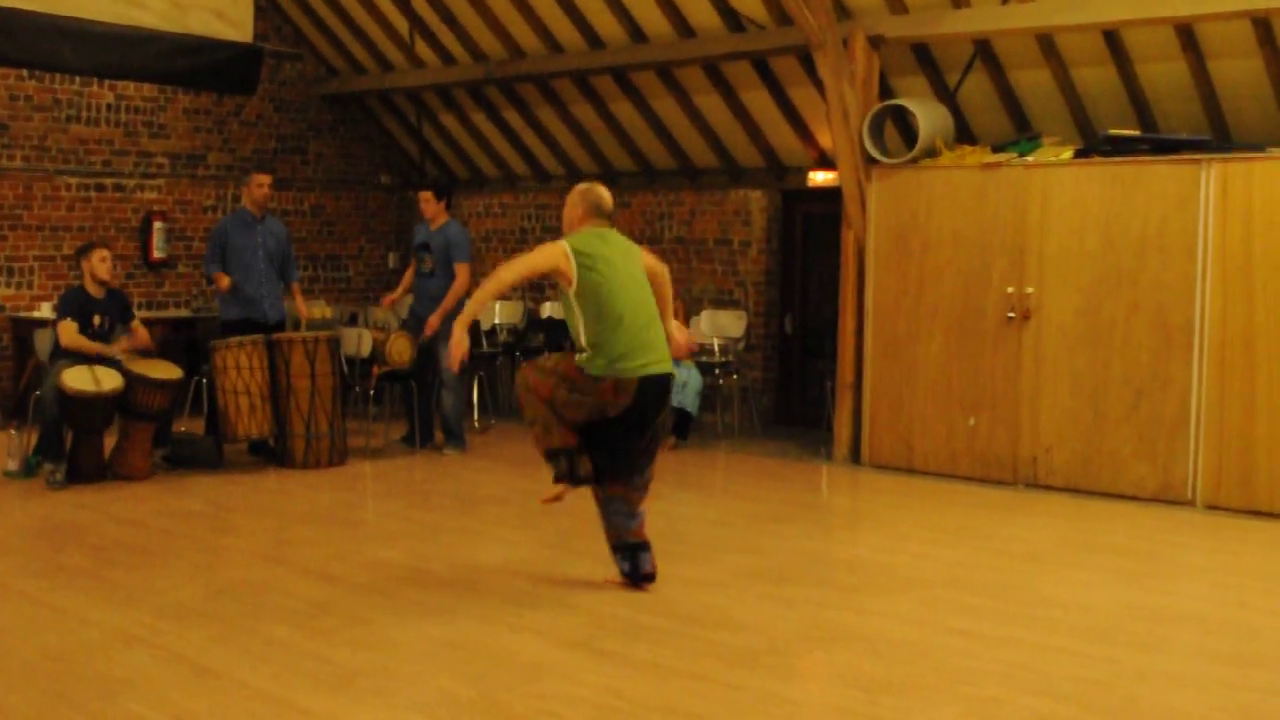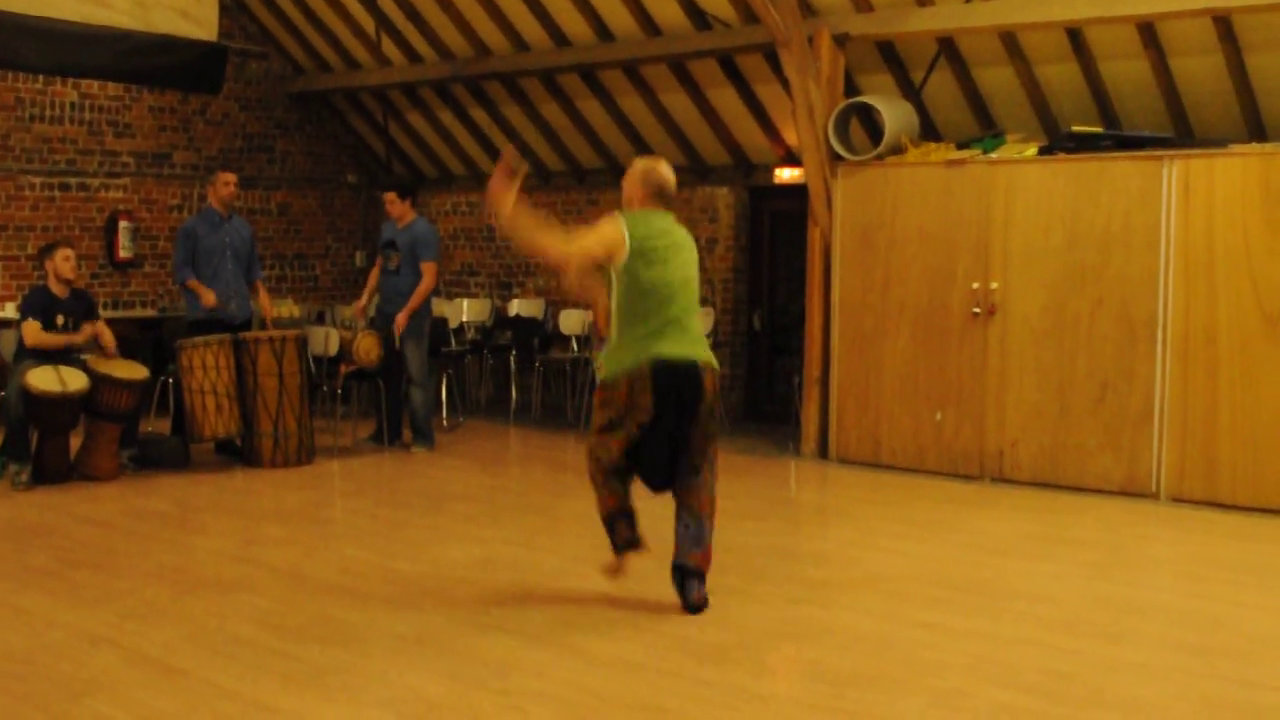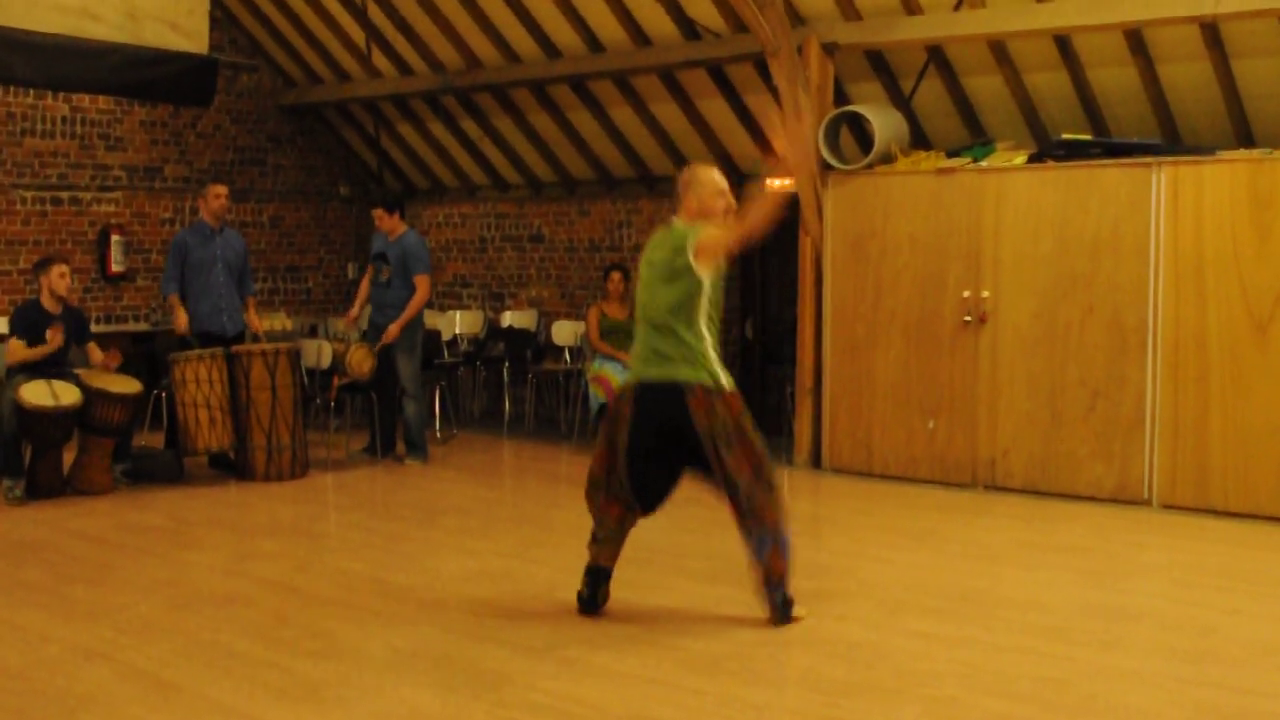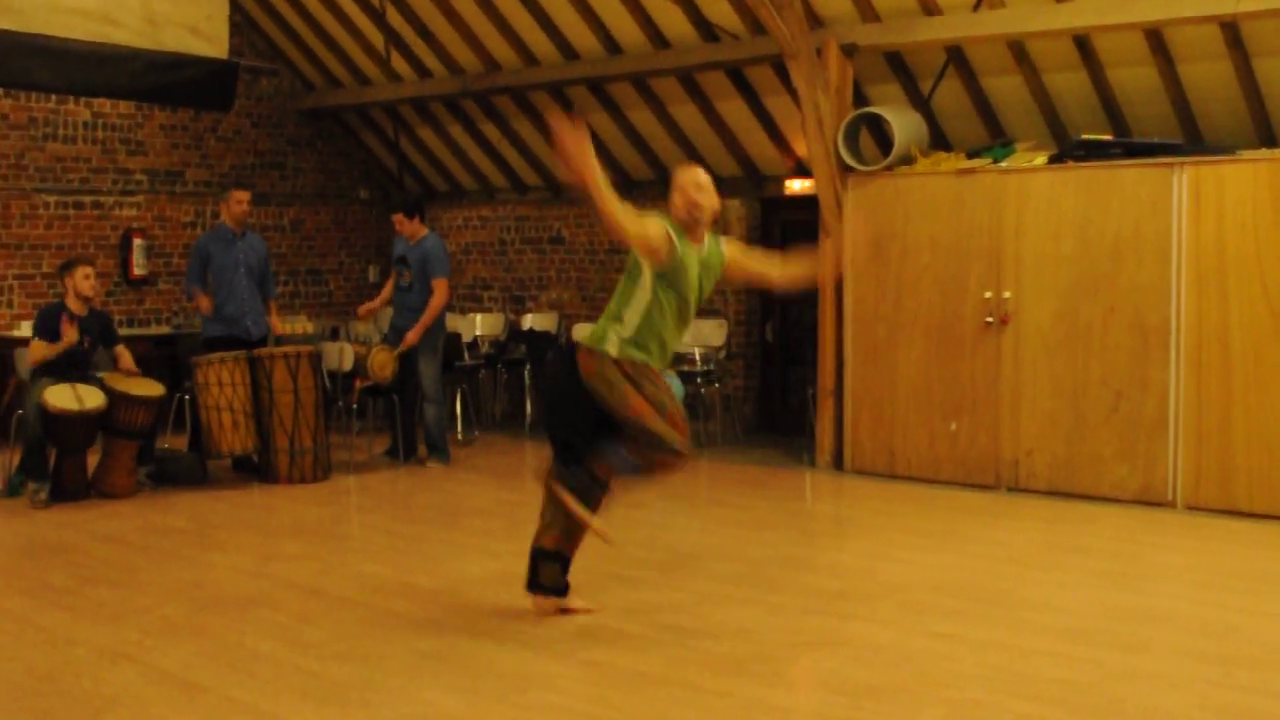
dt=0.7s
person 1, frame 1
left shoulder: (566, 250)
right shoulder: (627, 248)
left elbow: (509, 273)
right elbow: (661, 273)
left wrist: (461, 324)
right wrist: (668, 323)
left hip: (612, 376)
right hip: (657, 377)
left knee: (533, 379)
right knee: (624, 474)
left ankle: (570, 466)
right ankle: (638, 567)
person 1, frame 2
left shoulder: (621, 230)
right shoulder: (684, 241)
left elbow: (561, 254)
left wrist: (509, 210)
left hip: (641, 371)
right hip: (696, 370)
left knee: (607, 452)
right knee: (694, 484)
left ankle: (623, 533)
right ankle: (691, 586)
person 1, frame 3
left shoulder: (659, 243)
right shoulder: (701, 241)
right elbow: (749, 225)
left hip: (644, 390)
right hip: (696, 389)
left knee: (613, 489)
right knee: (755, 488)
left ankle: (594, 588)
right ankle: (778, 599)
person 1, frame 4
left shoulder: (720, 252)
right shoulder: (657, 236)
left elbow: (782, 273)
right elbow: (618, 218)
left wrist: (824, 261)
right wrist: (588, 171)
left hip: (623, 363)
right hip: (605, 359)
right knee: (666, 443)
left ankle: (547, 583)
right ankle: (577, 481)
person 2, frame 1
left shoulder: (279, 229)
right shoulder: (226, 227)
left elbow: (288, 268)
right elbow: (211, 262)
left wrist: (297, 298)
right wrist: (219, 277)
left hip: (273, 315)
right hip: (237, 315)
left ankle: (260, 438)
right ankle: (213, 438)
person 2, frame 2
left shoulder: (244, 228)
right shoulder: (192, 227)
left elbow: (253, 267)
right elbow: (181, 268)
left wrist: (260, 295)
right wrist: (202, 292)
left hip: (239, 315)
right hip: (203, 317)
left ankle: (226, 437)
right ankle: (179, 439)
person 2, frame 3
left shoulder: (237, 240)
right shoulder: (184, 239)
left elbow: (245, 281)
right elbow: (170, 281)
left wrist: (251, 312)
right wrist: (179, 310)
left hip: (232, 328)
right hip: (197, 330)
left ankle: (220, 451)
right ankle: (173, 453)
person 2, frame 4
left shoulder: (258, 244)
right shoulder: (206, 244)
right elbow: (192, 281)
left wrist: (273, 315)
right wrist: (201, 298)
left hip: (255, 332)
right hip: (220, 332)
left ankle: (243, 453)
right ankle: (196, 456)
person 3, frame 1
left shoulder: (456, 234)
right shoulder: (419, 230)
left elbow: (463, 279)
left wrist: (440, 314)
right wrist: (398, 294)
left hip: (445, 317)
right hip: (417, 314)
left knee: (447, 378)
right knee: (417, 375)
left ankle: (454, 438)
right ankle: (419, 433)
person 3, frame 2
left shoulder: (423, 231)
right shoulder: (386, 228)
left elbow: (429, 278)
left wrist: (407, 312)
right wrist: (366, 298)
left hip: (413, 316)
right hip: (385, 312)
left knee: (417, 376)
right knee: (384, 373)
left ankle: (423, 436)
right ankle: (388, 432)
person 3, frame 3
left shoulder: (413, 244)
right shoulder: (377, 239)
left elbow: (423, 290)
left wrist: (400, 324)
right wrist: (357, 308)
left hip: (405, 327)
right hip: (376, 324)
left knee: (409, 387)
right knee: (378, 385)
left ankle: (416, 448)
right ankle: (381, 444)
person 3, frame 4
left shoulder: (433, 247)
right shoulder: (399, 243)
left elbow: (441, 294)
left wrist: (418, 329)
right wrist: (377, 303)
left hip: (425, 331)
right hip: (398, 327)
left knee: (430, 391)
right knee: (399, 389)
left ankle: (438, 451)
right ankle: (404, 446)
person 4, frame 1
left shoulder: (118, 298)
right shoulder: (72, 298)
left elbow: (137, 328)
right elbow: (67, 340)
left wrist: (144, 342)
right wrist: (111, 348)
left hip: (104, 362)
right hip: (70, 361)
right knee: (52, 390)
left ankle: (157, 448)
right ankle: (54, 460)
person 4, frame 2
left shoulder: (82, 298)
right shoulder: (35, 297)
left elbow: (102, 331)
right elbow: (31, 339)
left wrist: (110, 349)
right wrist: (76, 338)
left hip: (68, 361)
right hip: (34, 361)
left ankle: (123, 449)
person 4, frame 3
left shoulder: (75, 315)
right shoulder: (25, 312)
left elbow: (90, 349)
left wrist: (104, 361)
right wrist: (49, 347)
left hip: (61, 376)
right hip: (26, 376)
left ankle: (116, 463)
person 4, frame 4
left shoulder: (100, 318)
right shoulder: (50, 315)
left elbow: (120, 350)
right elbow: (34, 358)
left wrist: (127, 365)
right wrist: (64, 343)
left hip: (85, 380)
right hip: (50, 379)
right knee: (33, 408)
left ankle: (140, 465)
right ankle: (37, 479)
